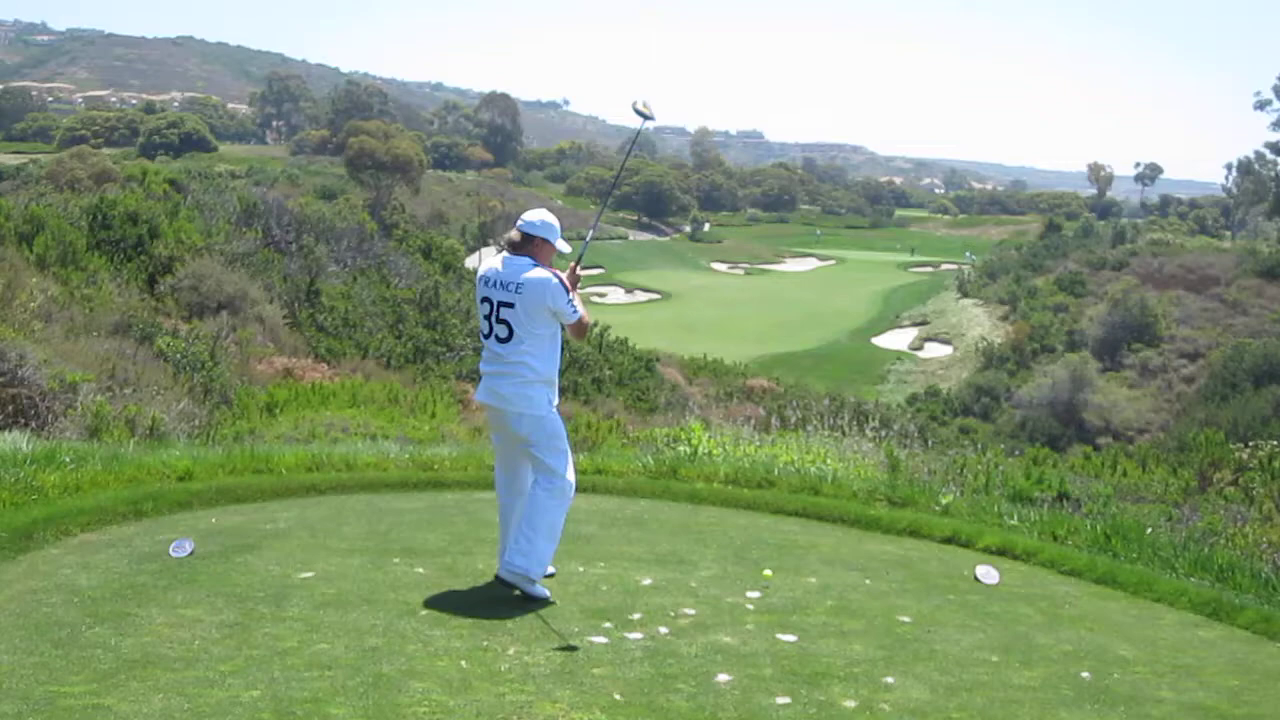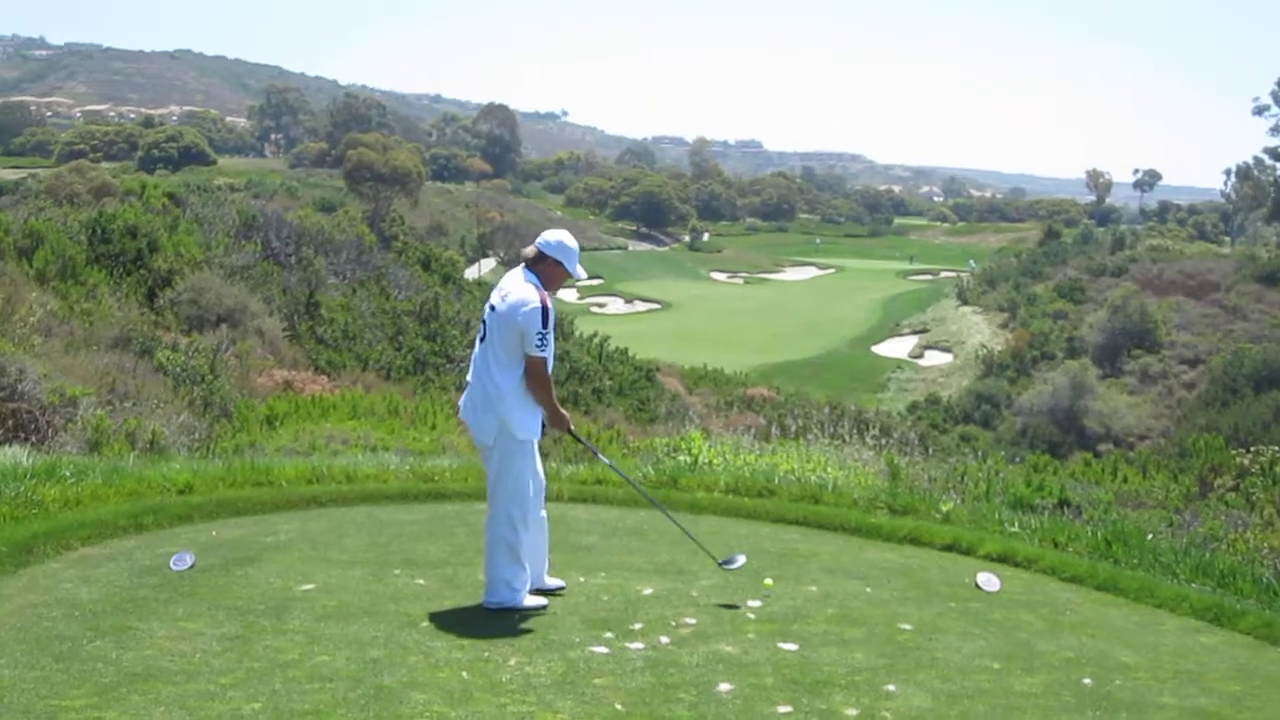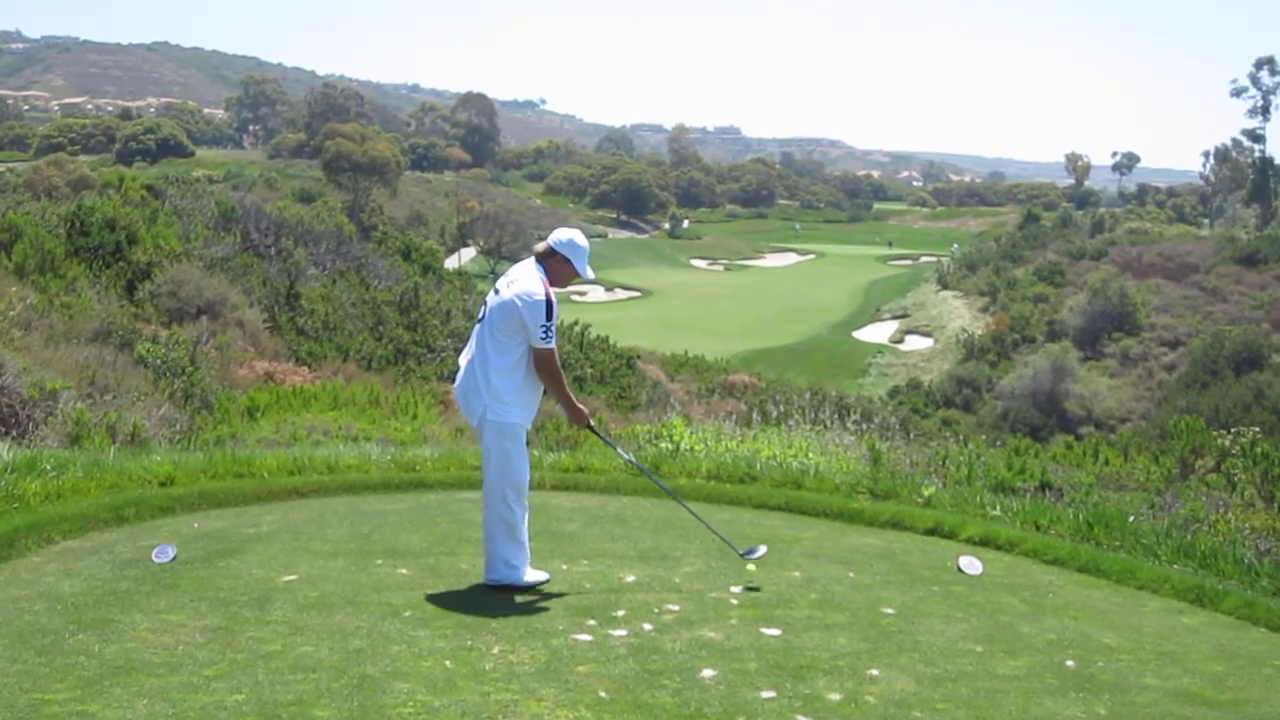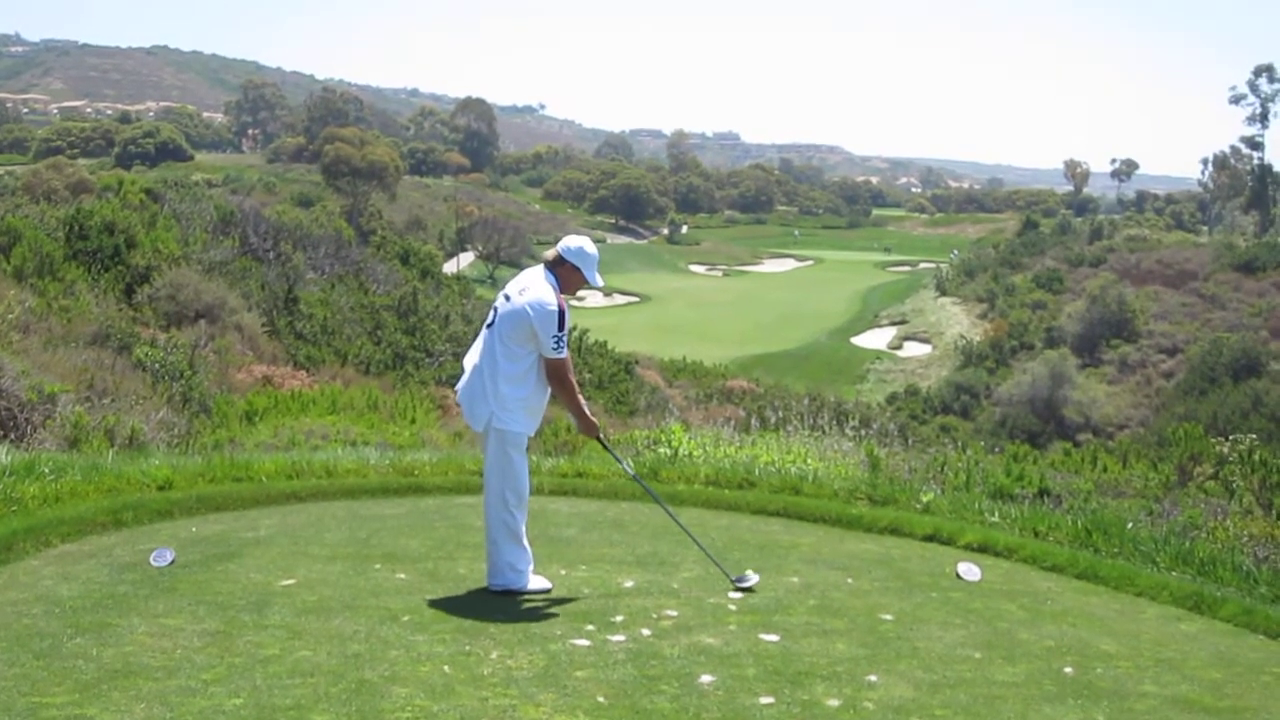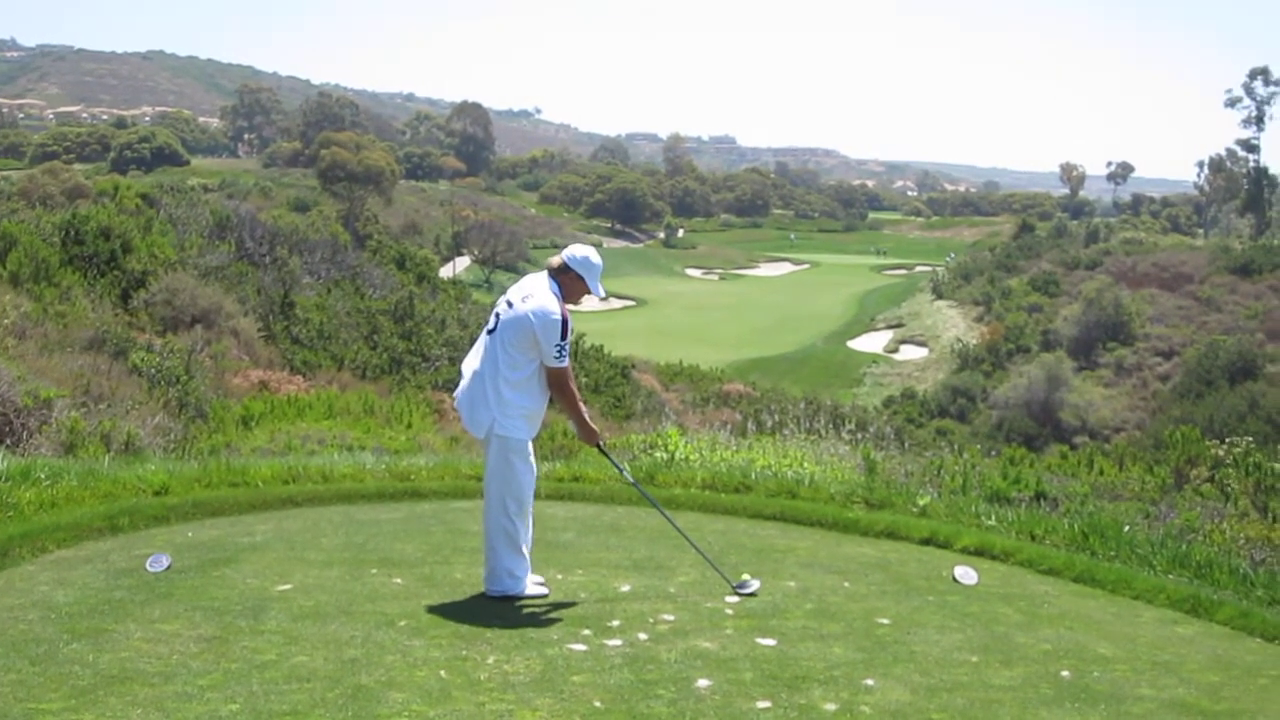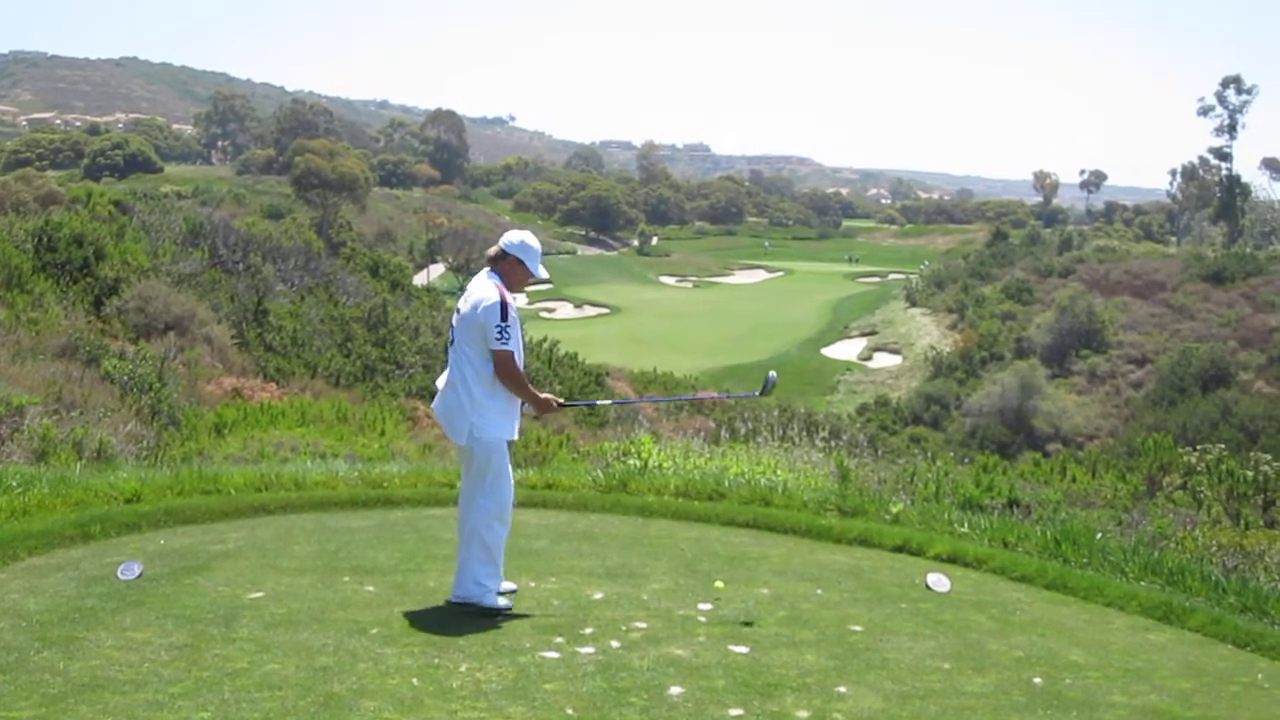
dt=0.7s
person 1, frame 1
left shoulder: (486, 270)
right shoulder: (546, 281)
right elbow: (580, 328)
right wrist: (571, 290)
left hip: (496, 392)
right hip: (529, 398)
left knee: (514, 479)
right knee: (556, 479)
left ankle: (519, 559)
right ankle: (520, 564)
person 1, frame 2
left shoulder: (513, 281)
right shoulder: (536, 303)
right elbow: (536, 375)
left wrist: (544, 410)
right wrist: (554, 413)
left hip: (501, 406)
right hip: (503, 415)
left knee: (529, 493)
right knee: (511, 502)
left ankle: (531, 574)
right ankle: (504, 591)
person 1, frame 3
left shoulder: (522, 272)
right shoulder: (538, 296)
left elbow: (546, 353)
right elbow: (545, 365)
left wrist: (565, 396)
right wrist: (571, 407)
left hip: (494, 391)
right hip: (497, 397)
left knee: (511, 482)
right knee: (508, 484)
left ankle: (511, 563)
right ankle: (505, 568)
person 1, frame 4
left shoulder: (531, 278)
right shoulder: (549, 305)
left elbow: (559, 358)
right elbow: (557, 374)
left wrist: (578, 400)
right wrist: (582, 417)
left hip: (495, 395)
right hip: (502, 403)
left knee: (507, 490)
right knee: (509, 492)
left ankle: (510, 567)
right ankle: (510, 575)
person 1, frame 5
left shoulder: (532, 283)
right shoulder: (552, 314)
left elbow: (559, 368)
right elbow: (558, 383)
left wrist: (579, 405)
right wrist: (583, 425)
left hip: (495, 398)
right hip: (501, 408)
left knee: (520, 485)
right knee: (509, 495)
left ankle: (512, 568)
right ankle: (507, 580)
person 1, frame 6
left shoulder: (481, 286)
right shoulder: (496, 300)
right elbow: (506, 369)
left wrist: (526, 397)
right wrist: (535, 399)
left hip: (470, 408)
right hip: (481, 414)
left knee: (479, 496)
right knee: (494, 499)
left ankle: (479, 578)
right ankle: (475, 586)
